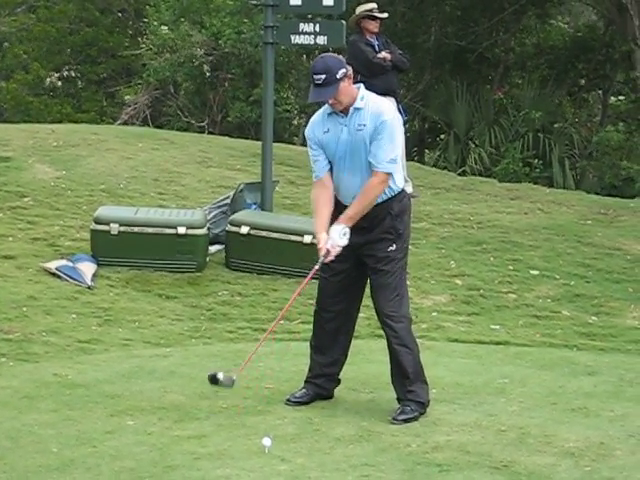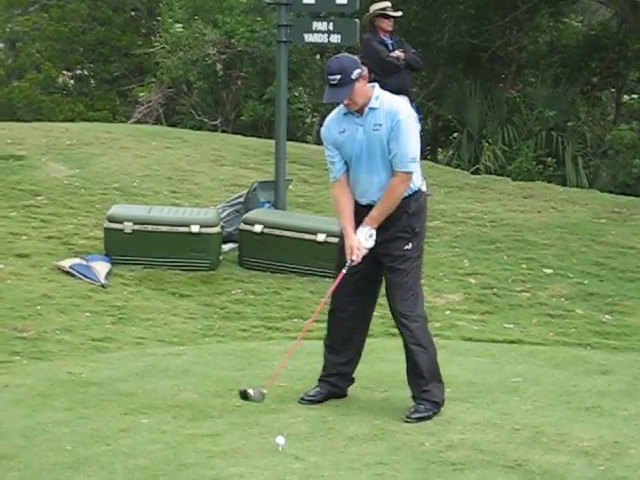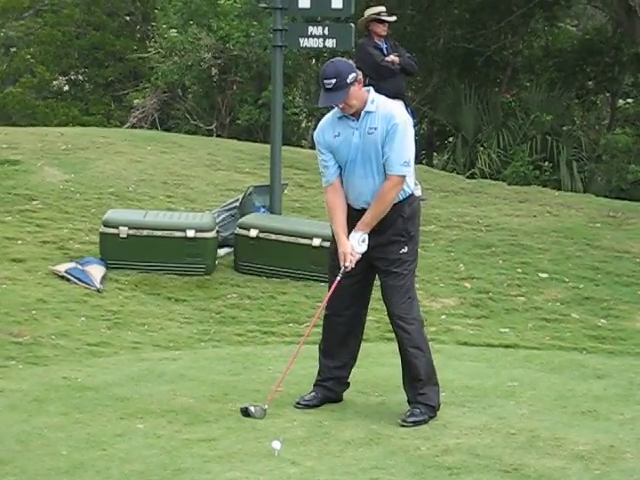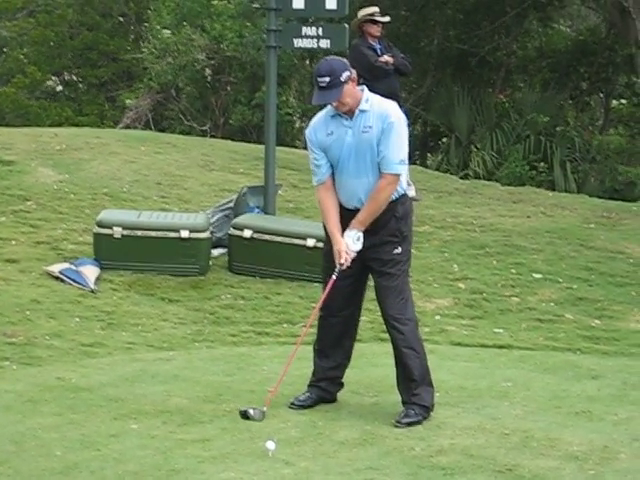
dt=0.4s
person 1, frame 1
left shoulder: (382, 113)
right shoulder: (317, 125)
left elbow: (381, 178)
right elbow: (323, 182)
left wrist: (344, 225)
right wrist: (322, 232)
left hip: (384, 216)
right hip: (343, 215)
left knee: (390, 307)
right knee: (331, 305)
left ankle: (413, 394)
right ankle: (321, 381)
person 1, frame 2
left shoulder: (398, 112)
right shoulder: (332, 125)
left elbow: (403, 177)
right elbow: (340, 183)
left wrist: (370, 226)
right wrist: (351, 234)
left hip: (402, 215)
right hip: (360, 213)
left knee: (406, 306)
right knee: (346, 303)
left ankle: (429, 393)
right ankle: (335, 380)
person 1, frame 3
left shoulder: (393, 116)
right shoulder: (326, 129)
left elbow: (395, 180)
right elbow: (333, 187)
left wrist: (361, 232)
right wrist: (342, 240)
left hip: (395, 219)
right hip: (353, 217)
left knee: (402, 309)
right knee: (340, 307)
left ankle: (424, 397)
right ankle: (330, 384)
person 1, frame 4
left shoulder: (387, 114)
right shoulder: (317, 127)
left elbow: (390, 179)
right elbow: (324, 186)
left wrist: (356, 230)
right wrist: (337, 237)
left hip: (388, 219)
right hip: (344, 218)
left knee: (397, 309)
right knee: (335, 308)
left ankle: (418, 398)
right ankle: (324, 385)
person 2, frame 1
left shoulder: (384, 41)
right shoulder: (355, 42)
left elbow: (405, 62)
right elbow: (372, 65)
left wrist: (389, 57)
right wrist: (392, 63)
left hip: (390, 99)
left ankle: (404, 185)
person 2, frame 2
left shoulder: (398, 41)
right shoulder: (369, 40)
left elbow: (418, 62)
right elbow: (386, 64)
left wrist: (403, 56)
right wrist: (405, 62)
left hip: (404, 97)
person 2, frame 3
left shoulder: (393, 44)
right shoulder: (364, 46)
left elbow: (413, 66)
right elbow: (381, 69)
left wrist: (398, 60)
right wrist: (391, 64)
left hip: (399, 103)
person 2, frame 4
left shoulder: (386, 45)
right shoulder: (358, 47)
left elbow: (407, 67)
right elbow: (375, 69)
left wrist: (391, 61)
right wrist: (393, 67)
left ankle: (405, 187)
